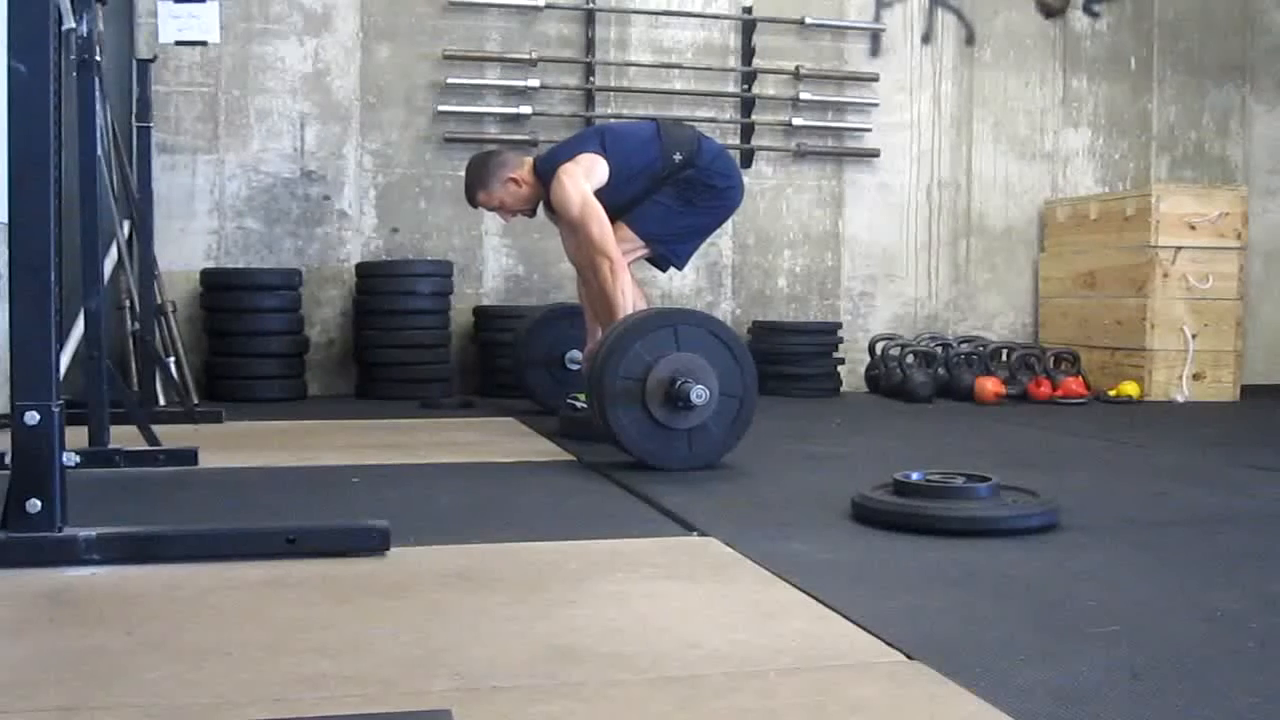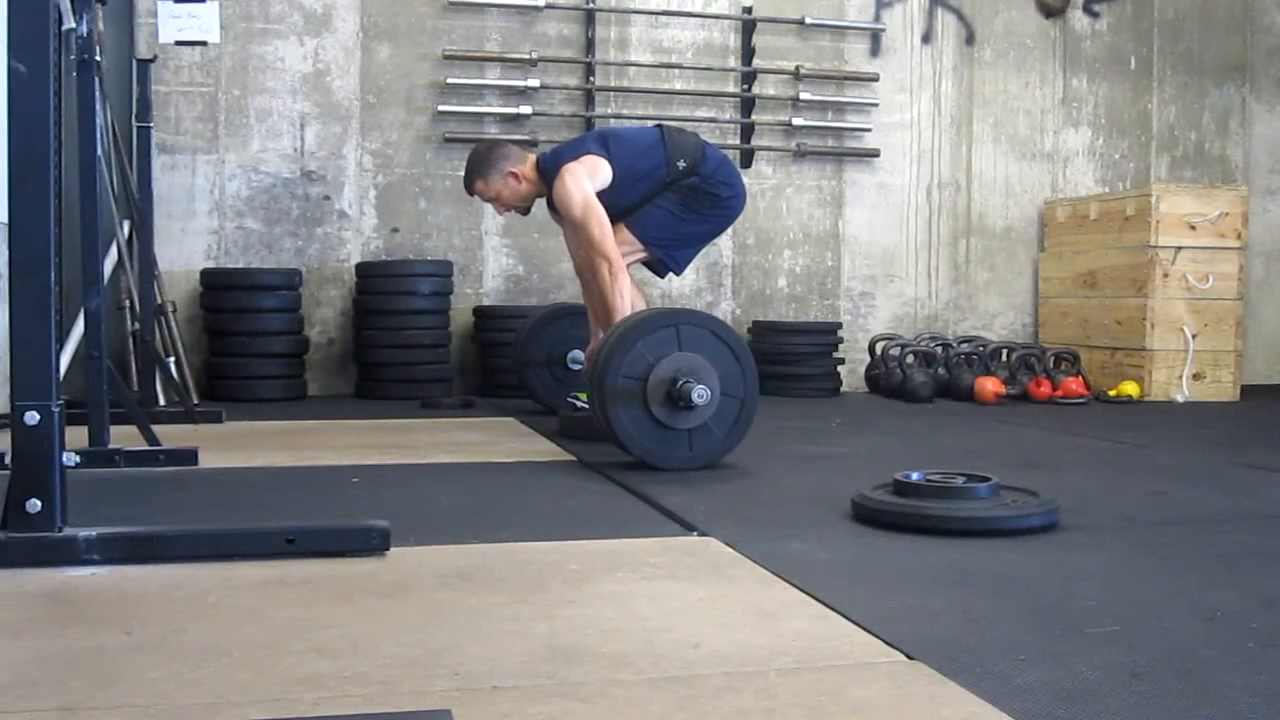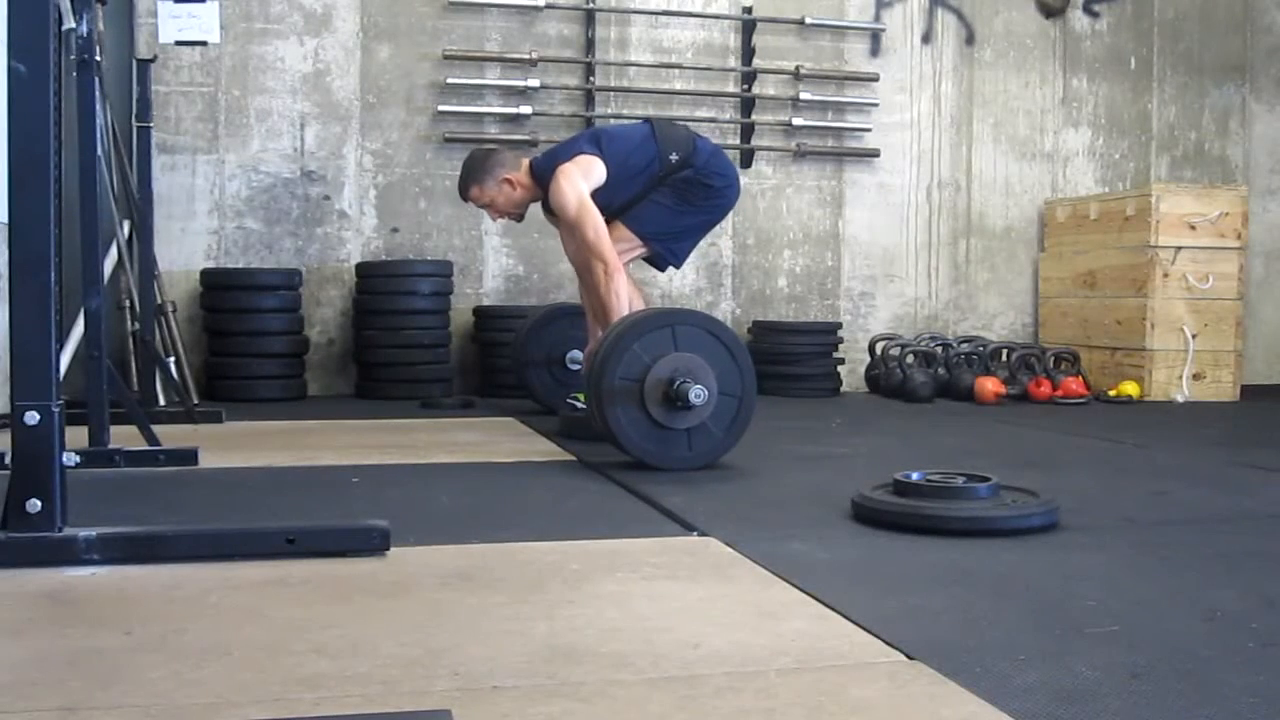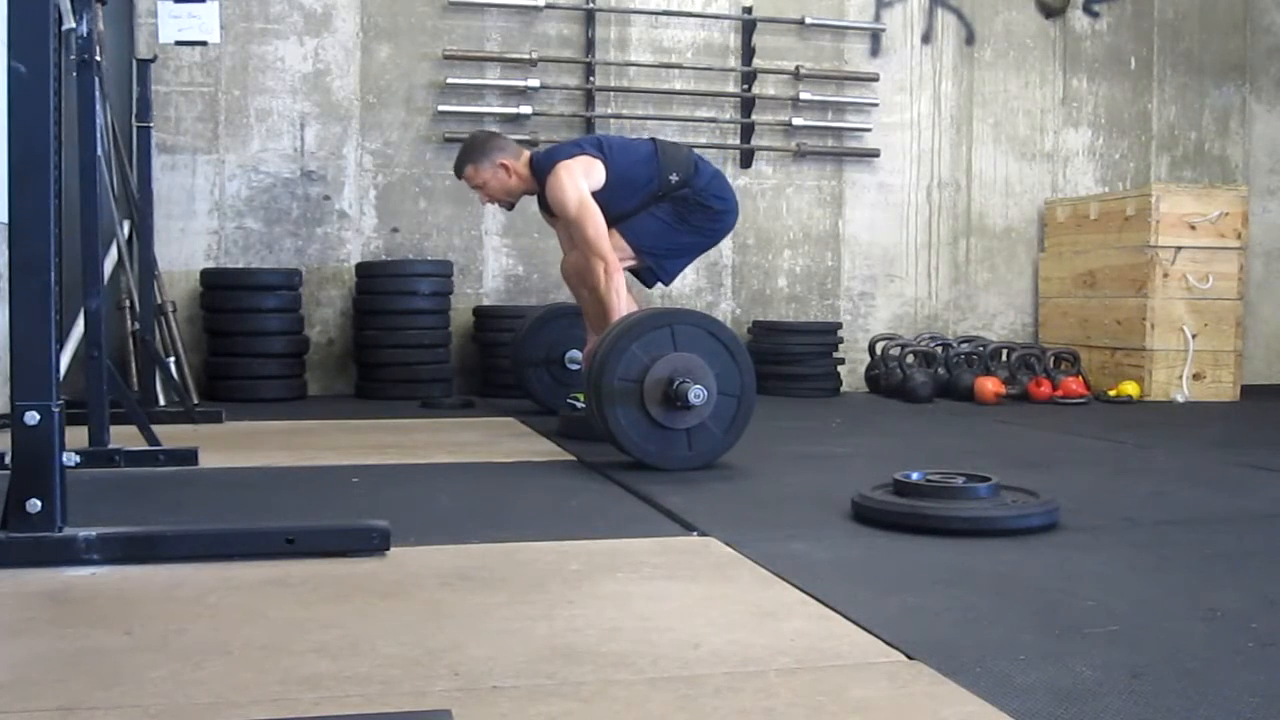
dt=0.5s
person 1, frame 1
left shoulder: (564, 182)
right shoulder: (555, 189)
left elbow: (611, 263)
right elbow: (586, 267)
right wrist: (595, 342)
left hip: (709, 176)
right hip: (690, 175)
left knee: (607, 259)
right knee: (597, 261)
person 1, frame 2
left shoulder: (568, 181)
right shoulder: (559, 191)
left elbow: (609, 263)
right elbow: (588, 265)
right wrist: (596, 341)
left hip: (712, 184)
right hip: (697, 179)
left knee: (608, 261)
right knee: (595, 260)
person 1, frame 3
left shoulder: (562, 184)
right shoulder: (553, 190)
left elbow: (608, 268)
right elbow: (586, 268)
right wrist: (595, 343)
left hip: (705, 177)
right hip: (689, 174)
left knee: (604, 262)
right knee: (595, 262)
person 1, frame 4
left shoulder: (561, 179)
right shoulder: (549, 187)
left elbow: (606, 265)
right elbow: (583, 265)
right wrist: (595, 341)
left hip: (704, 199)
right hip: (689, 199)
left knee: (596, 267)
right knee: (579, 269)
